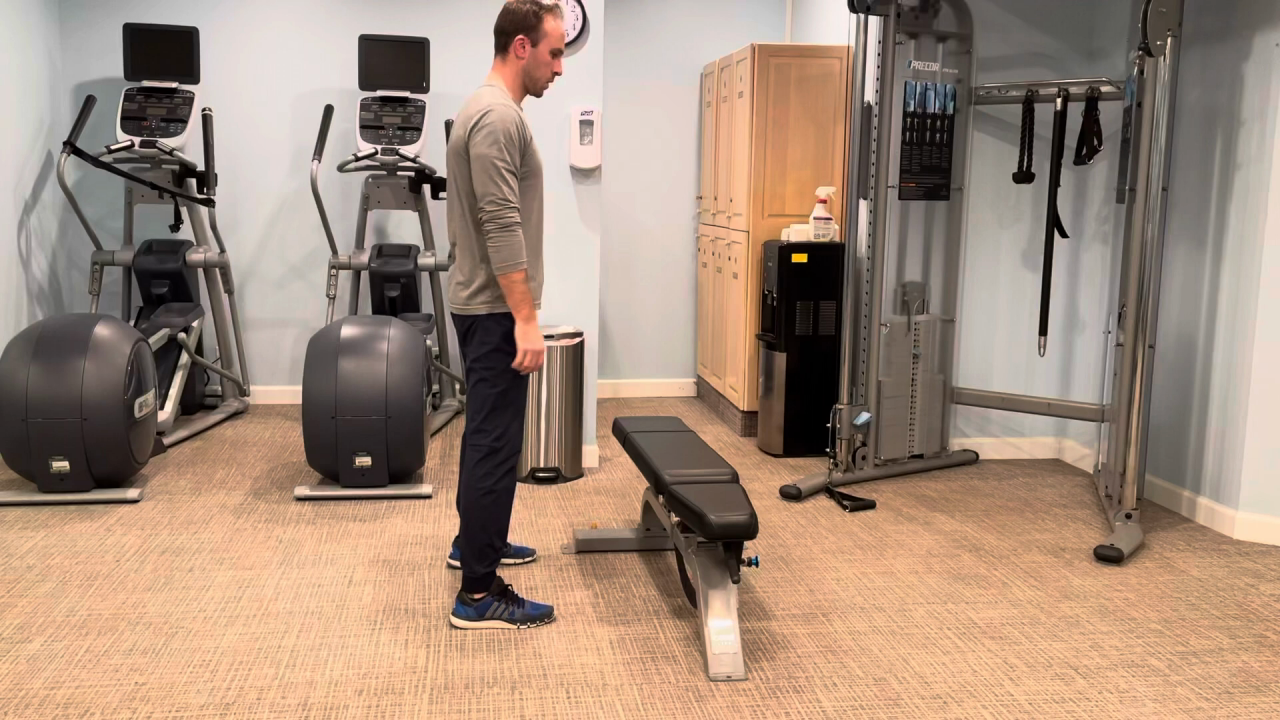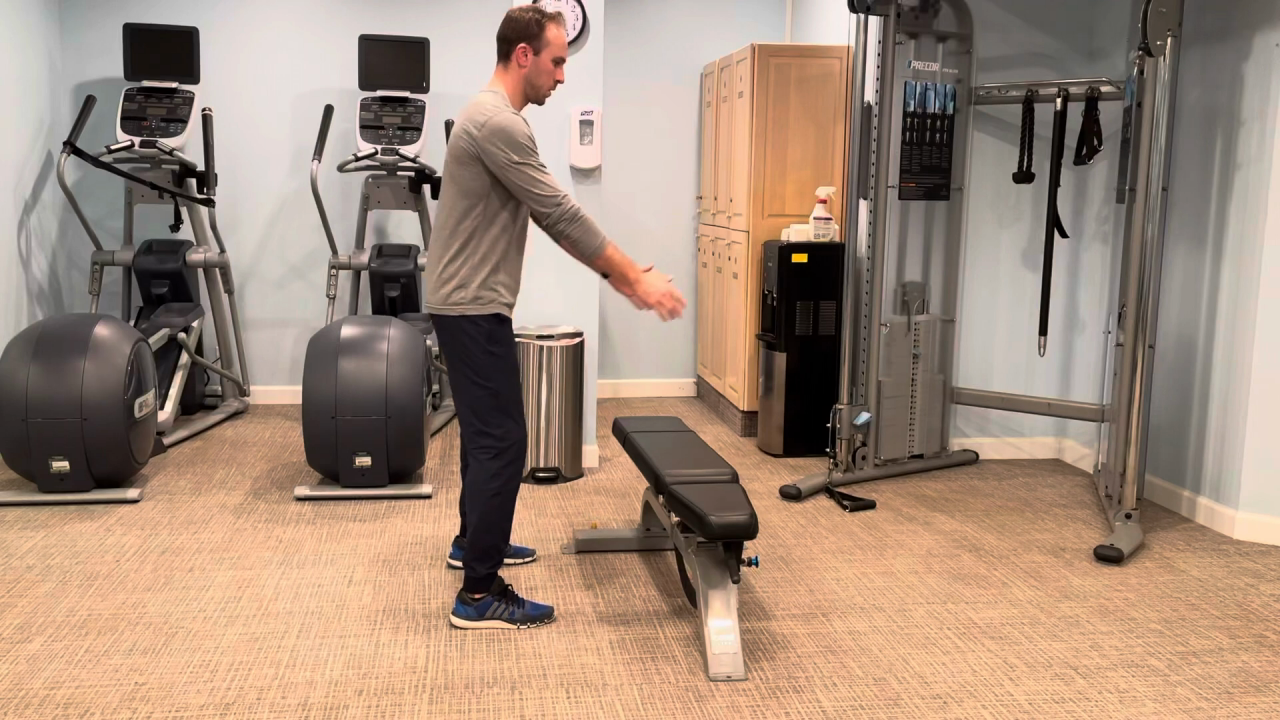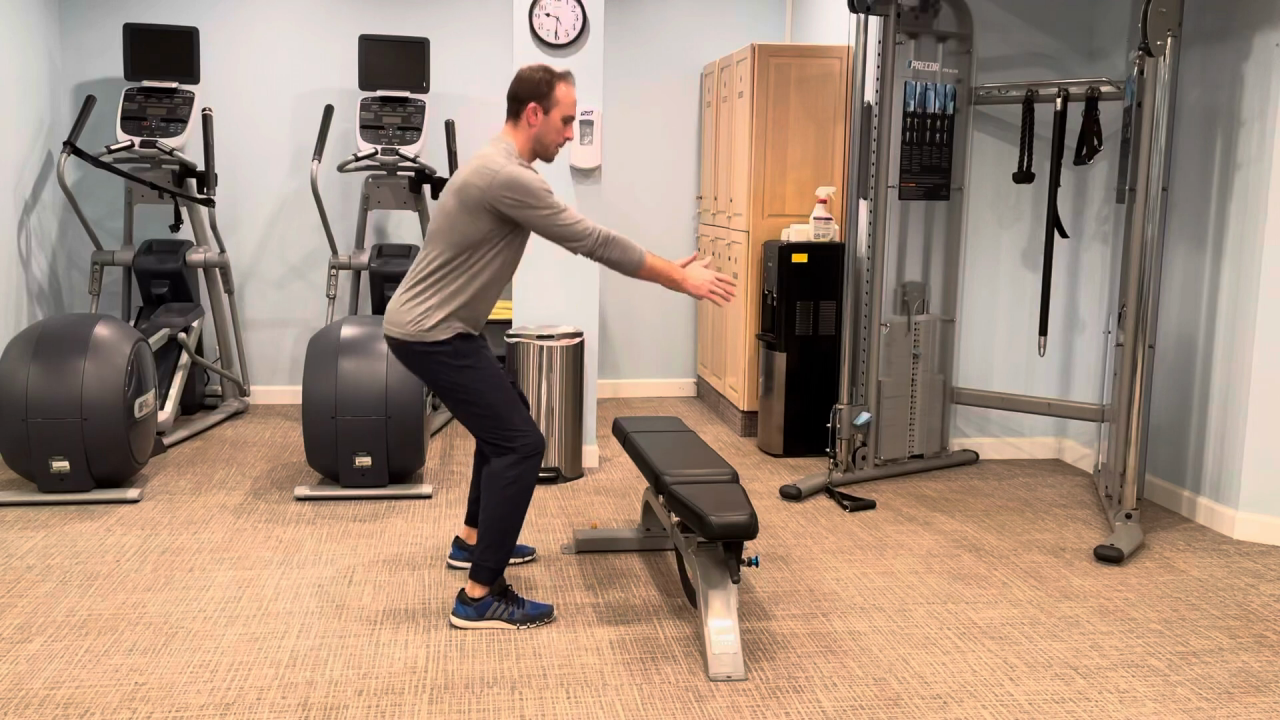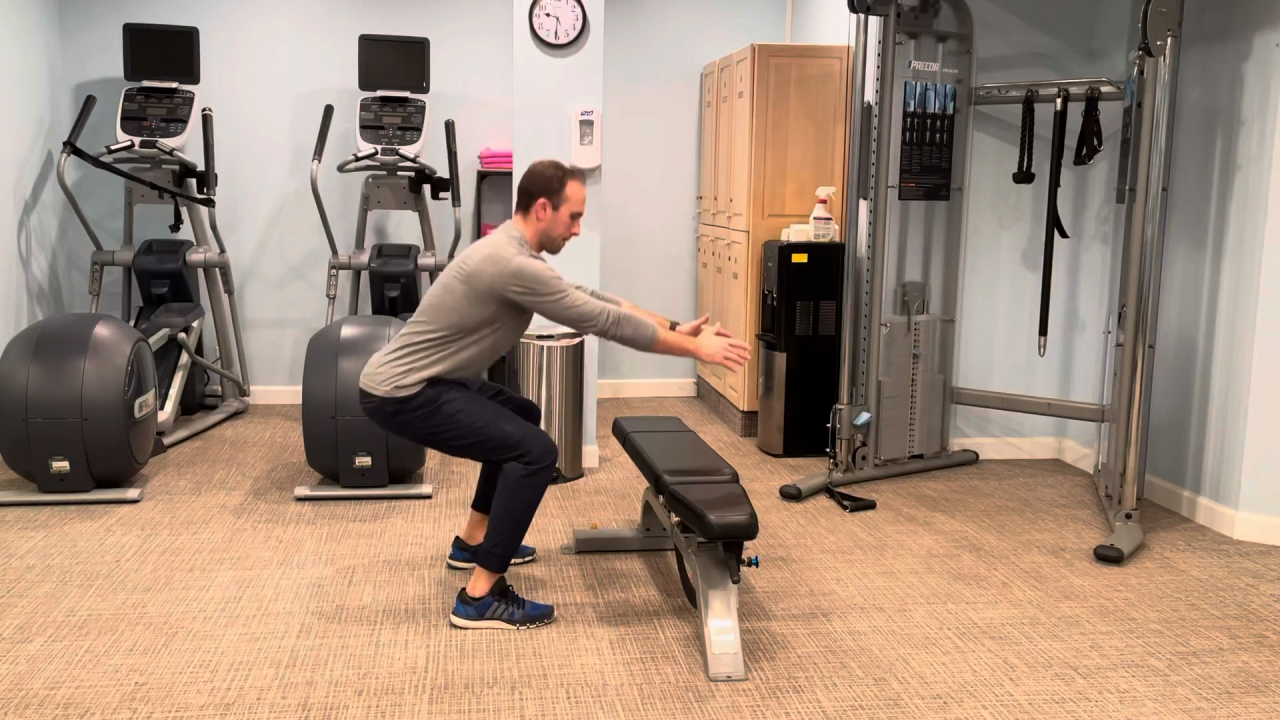
dt=0.4s
person 1, frame 1
left shoulder: (489, 109)
right shoulder: (498, 117)
right elbow: (502, 228)
right wrist: (524, 319)
left hip: (486, 303)
right hip: (495, 309)
left knee: (487, 430)
right knee: (496, 438)
left ankle: (474, 539)
right ankle: (478, 593)
person 1, frame 2
left shoulder: (492, 115)
right shoulder: (498, 121)
left elbow: (545, 217)
right elbow: (561, 215)
left wrist: (618, 274)
right wrist: (635, 278)
left hip: (468, 300)
right hip: (472, 307)
left knee: (487, 428)
right knee: (500, 437)
left ankle: (473, 539)
right ankle: (479, 595)
person 1, frame 3
left shoulder: (502, 167)
right shoulder: (505, 175)
left elbow: (583, 236)
right elbow: (590, 240)
left wrist: (664, 269)
right wrist: (678, 278)
left hip: (436, 324)
right hip: (432, 332)
left knee: (503, 423)
right knee: (519, 442)
left ankle: (473, 537)
right ankle: (480, 596)
person 1, frame 4
left shoulder: (513, 252)
right shoulder: (514, 266)
left elbow: (592, 300)
right elbow: (602, 321)
left wrist: (674, 328)
right wrist: (693, 349)
left hip: (417, 378)
right hip: (400, 393)
left knee: (520, 418)
right knee: (534, 451)
left ankle: (473, 540)
right ankle: (480, 596)
